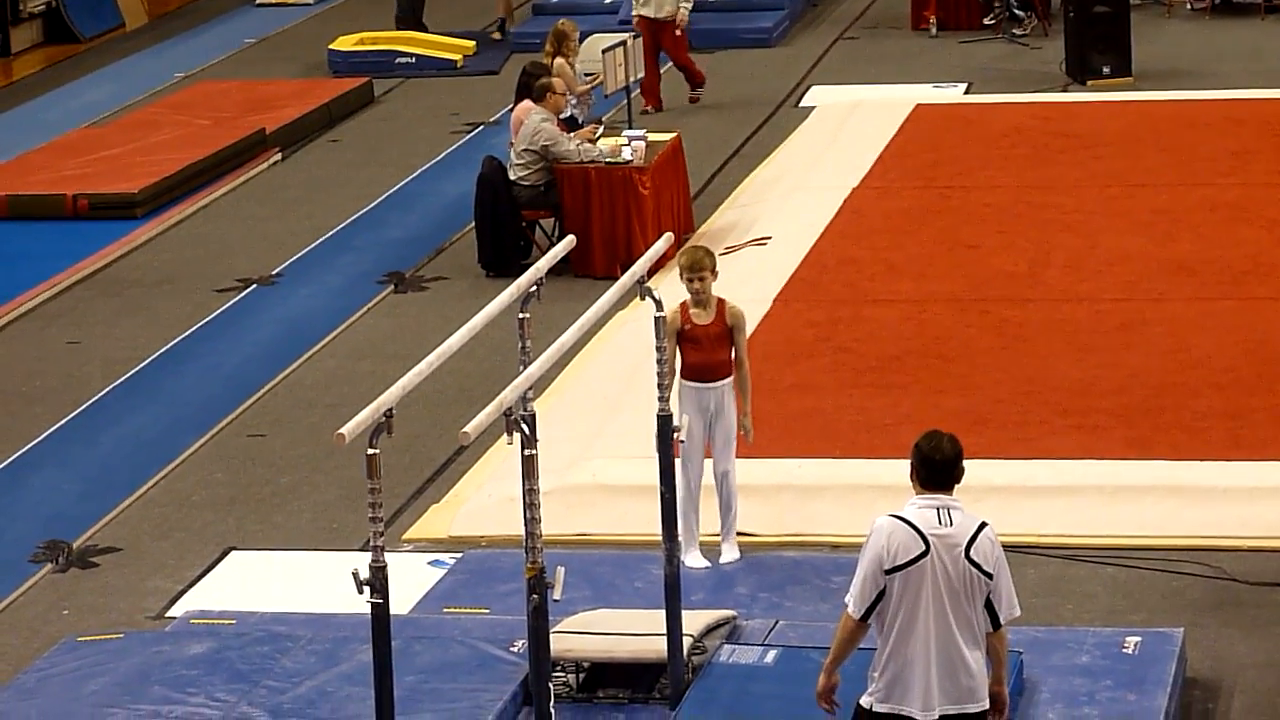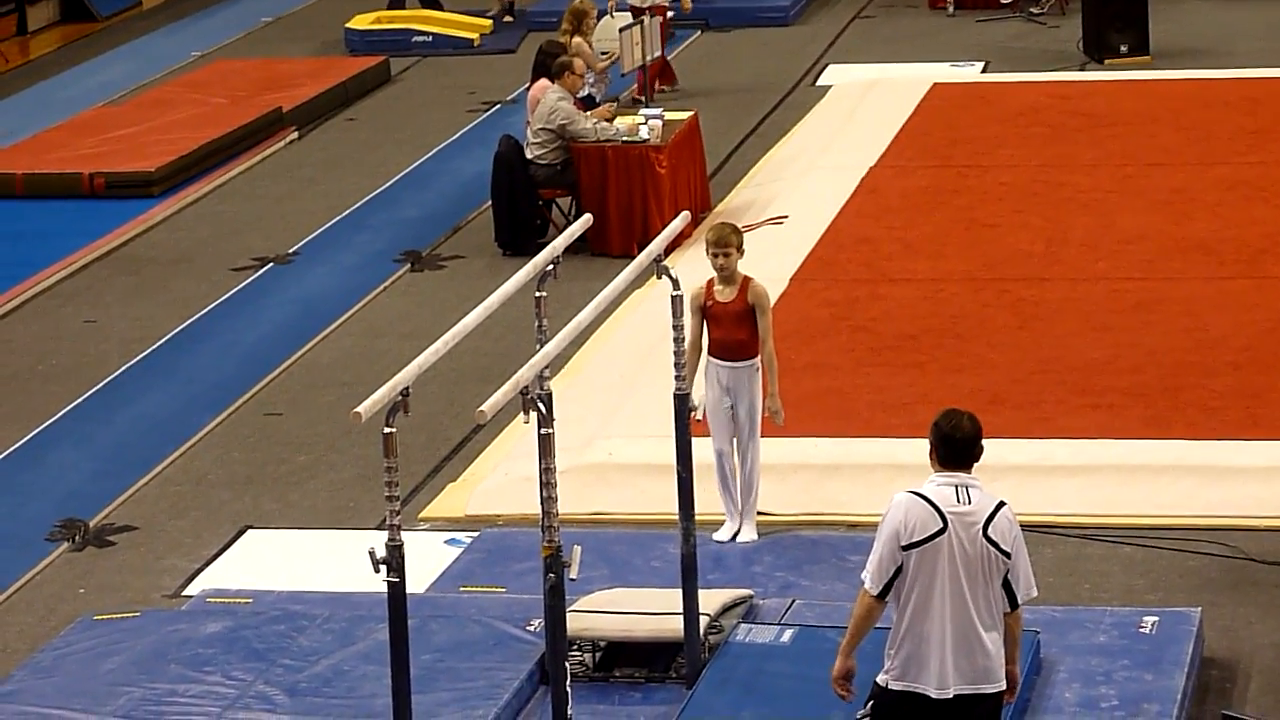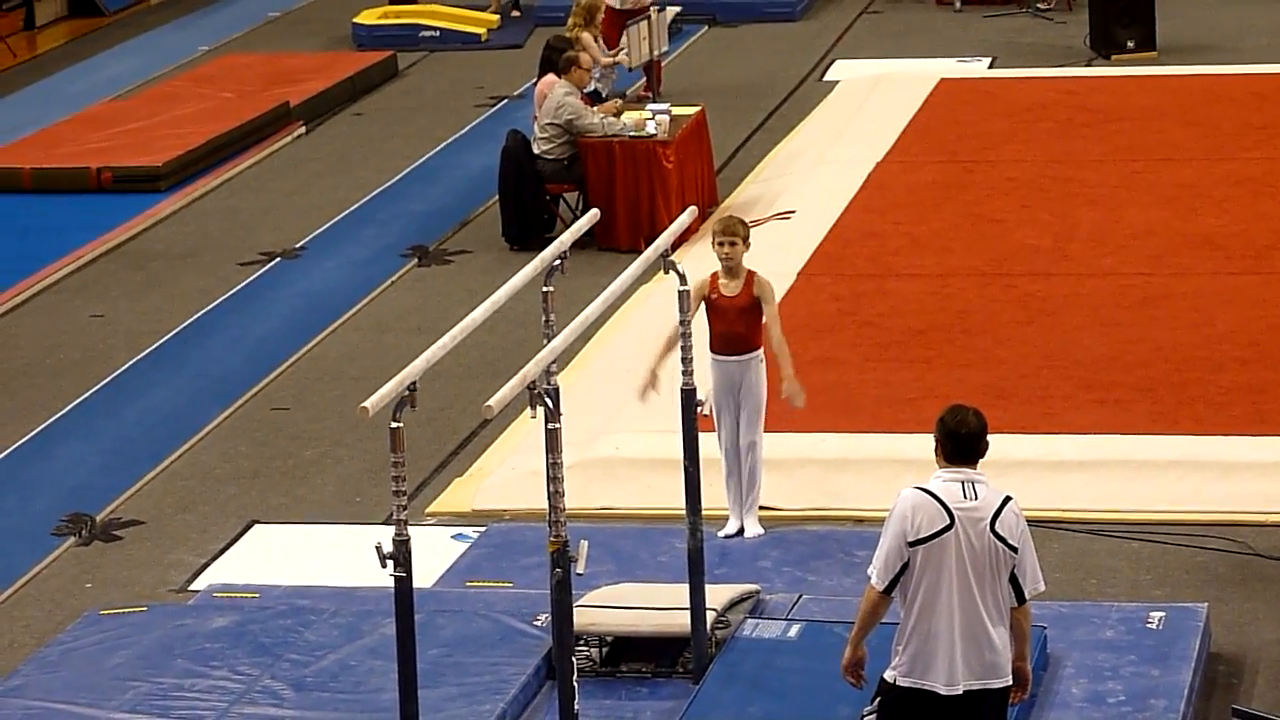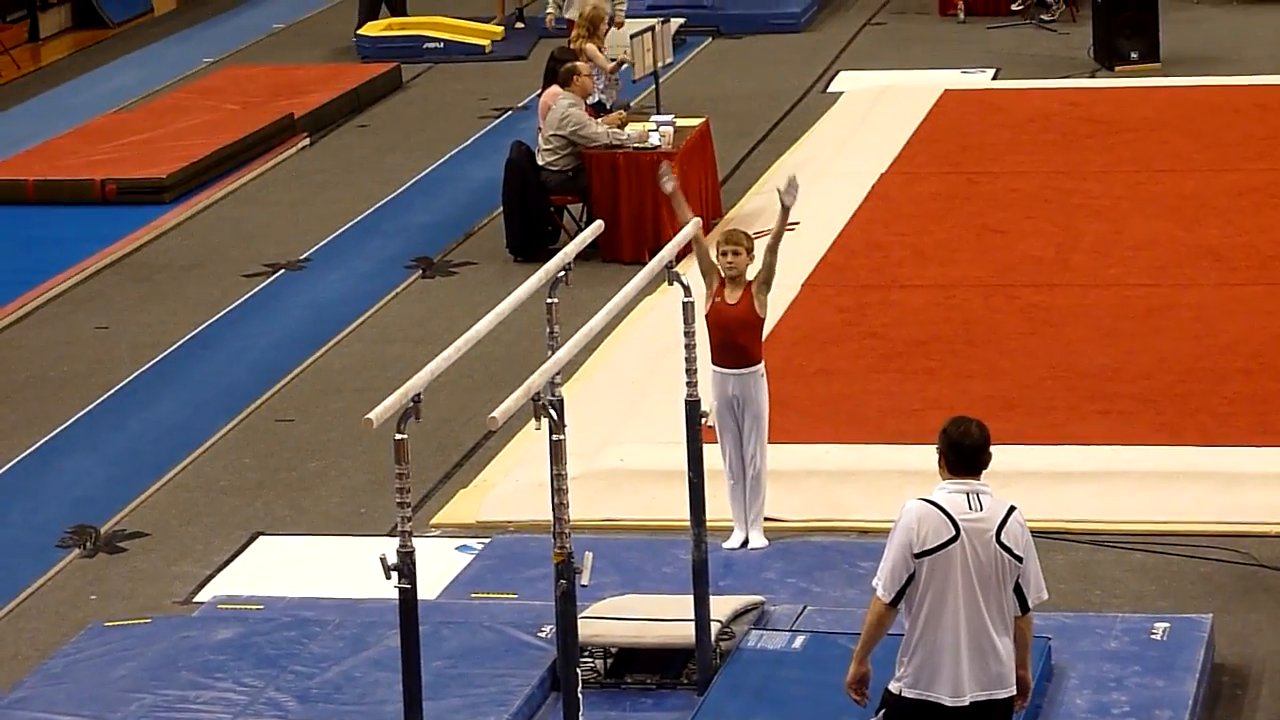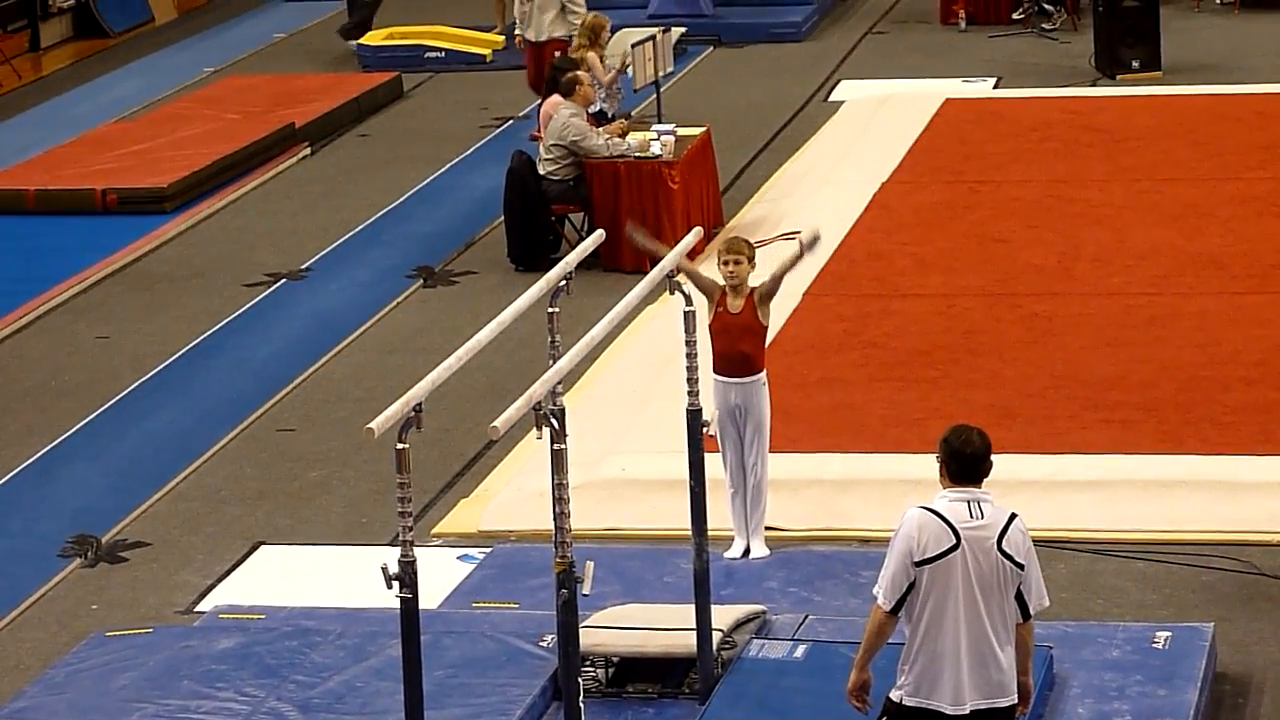
dt=0.4s
person 1, frame 1
left shoulder: (732, 314)
right shoulder: (675, 318)
left elbow: (741, 363)
right elbow: (667, 368)
left wrist: (746, 411)
left hip: (724, 393)
right hip: (691, 395)
left knee: (725, 470)
right knee: (691, 473)
left ankle: (729, 538)
right ankle: (689, 546)
person 1, frame 2
left shoulder: (755, 292)
right shoulder: (700, 295)
left elbow: (767, 344)
right elbow: (694, 344)
left wrist: (773, 393)
left hip: (747, 373)
right hip: (716, 373)
left knee: (748, 448)
right knee: (720, 448)
left ankle: (748, 519)
right ankle: (732, 516)
person 1, frame 3
left shoulder: (759, 285)
right shoulder: (705, 286)
left elbow: (774, 331)
right elbow: (680, 326)
left wrist: (788, 375)
right wrist: (656, 367)
left hip: (751, 366)
right hip: (720, 367)
left knee: (750, 442)
right knee: (727, 444)
left ankle: (750, 514)
right ankle: (735, 514)
person 1, frame 4
left shoulder: (759, 291)
right shoulder: (711, 285)
left elbow: (773, 246)
right elbow: (694, 236)
left wrist: (785, 210)
right wrist: (674, 193)
left hip: (751, 380)
right hip: (720, 380)
left knee: (754, 456)
right knee: (731, 457)
left ankle: (755, 525)
right ankle: (739, 524)
person 1, frame 5
left shoulder: (761, 298)
right shoulder: (713, 295)
left elbow: (778, 275)
right elbow: (685, 266)
left wrist: (799, 253)
right wrist: (650, 245)
left hip: (753, 388)
right hip: (722, 389)
left knee: (756, 466)
right knee: (733, 468)
left ankle: (756, 536)
right ankle: (739, 535)
person 2, frame 1
left shoulder: (889, 531)
right shoulder: (983, 537)
left elbow: (858, 616)
right elbow: (995, 625)
left wrist: (829, 671)
right wrist: (998, 682)
left hip: (897, 695)
person 2, frame 2
left shoulder: (906, 507)
right shoulder: (1002, 516)
left elbow: (875, 593)
right elbow: (1012, 605)
left wrist: (845, 654)
right wrist: (1011, 663)
left hip: (912, 675)
right hip: (981, 677)
person 2, frame 3
left shoulder: (912, 504)
right shoulder: (1007, 511)
left elbow: (881, 590)
right elbow: (1019, 600)
left wrist: (855, 645)
right wrist: (1020, 659)
left hip: (919, 670)
right hip: (988, 672)
person 2, frame 4
left shoulder: (917, 515)
right shoulder: (1012, 521)
left elbow: (887, 602)
right elbow: (1023, 610)
left wrist: (859, 660)
right wrist: (1022, 668)
left hip: (924, 683)
right hip: (993, 684)
person 2, frame 5
left shoulder: (918, 523)
right shoulder: (1013, 528)
left elbow: (887, 610)
right elbow: (1024, 617)
left wrist: (861, 667)
right wrist: (1023, 674)
left hip: (925, 691)
right hip: (994, 691)
